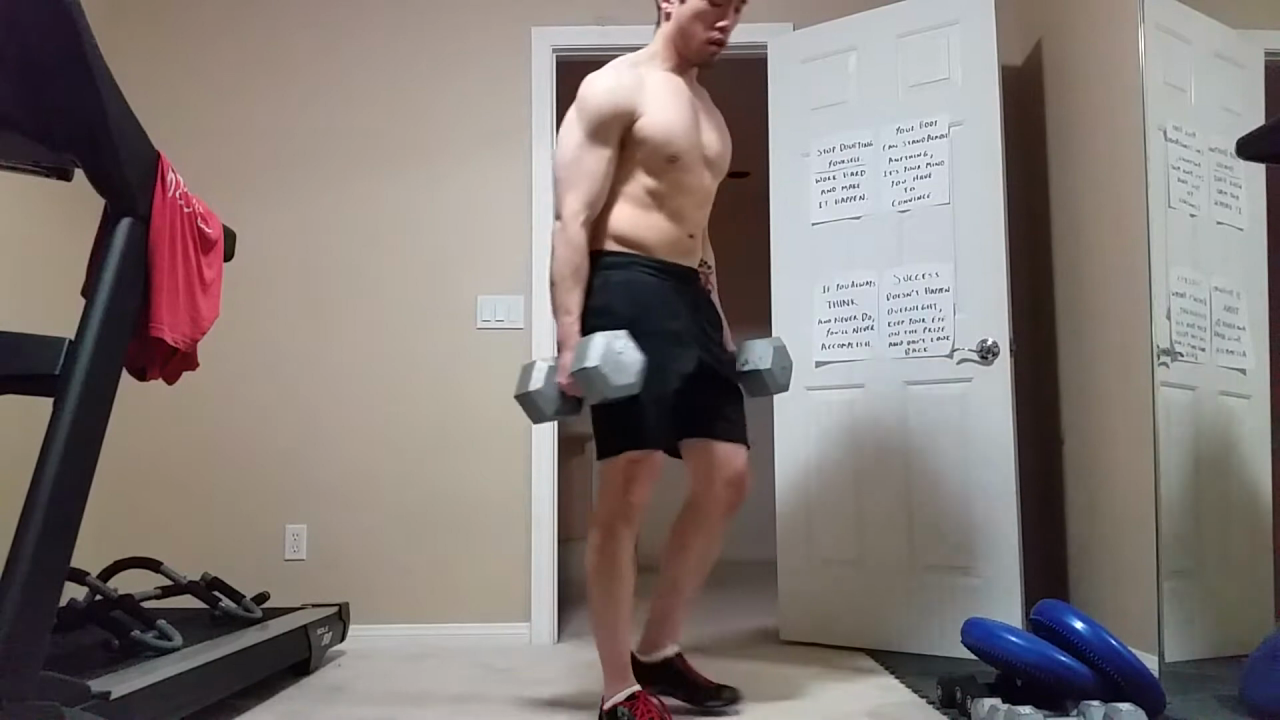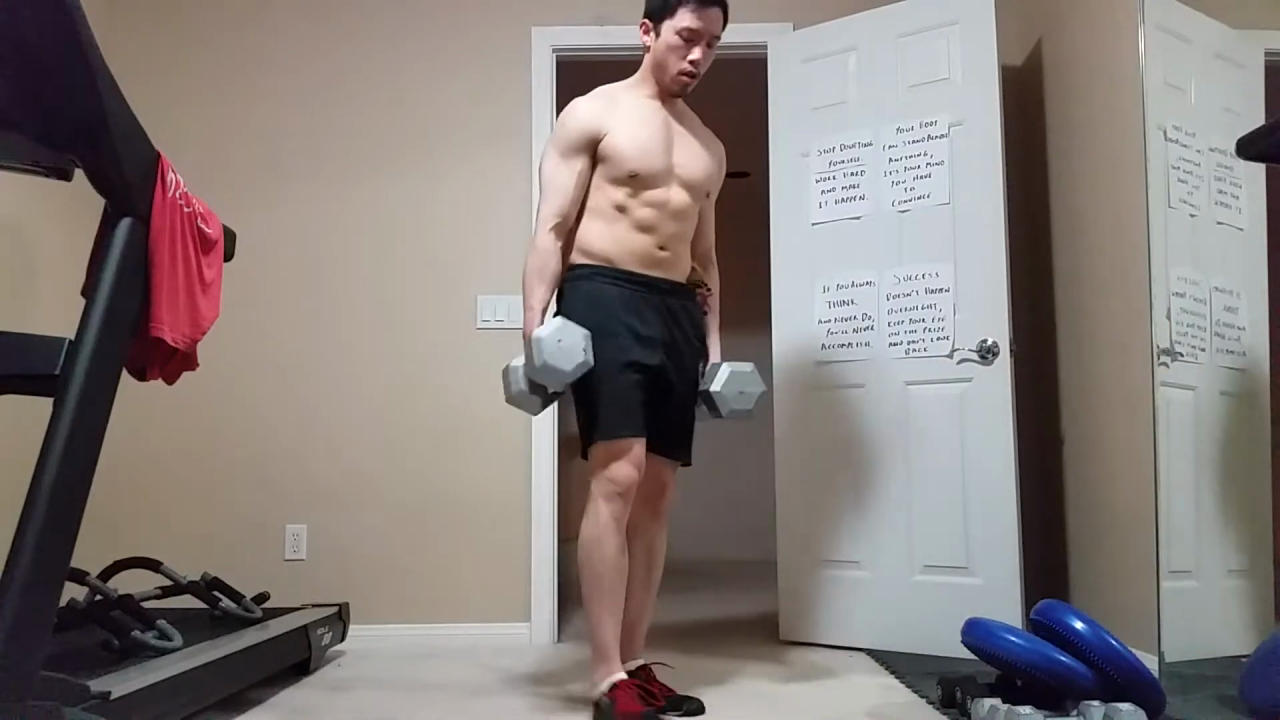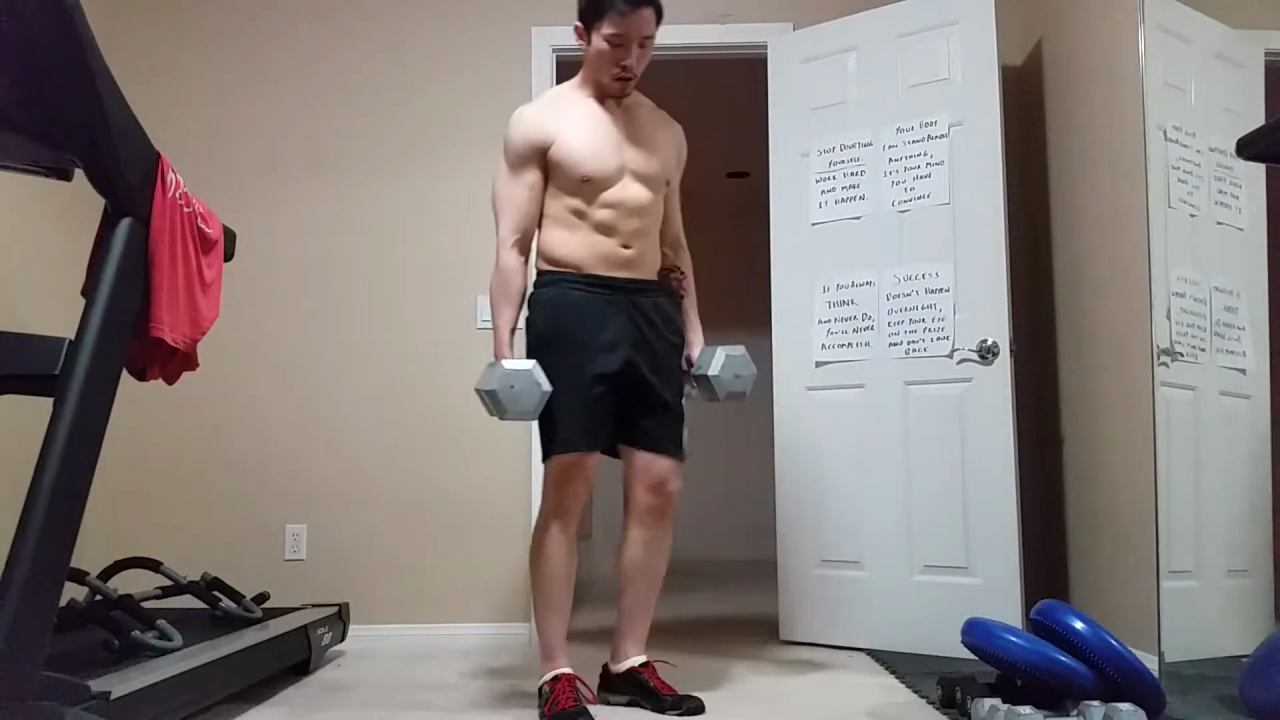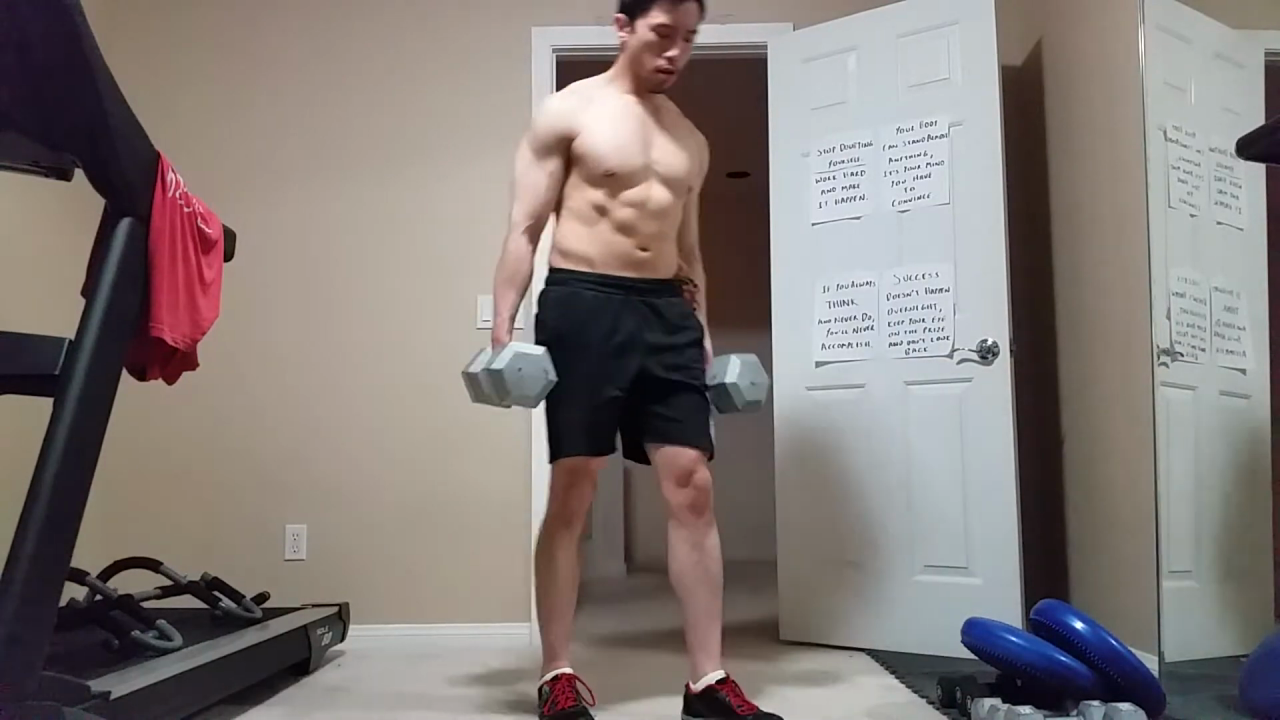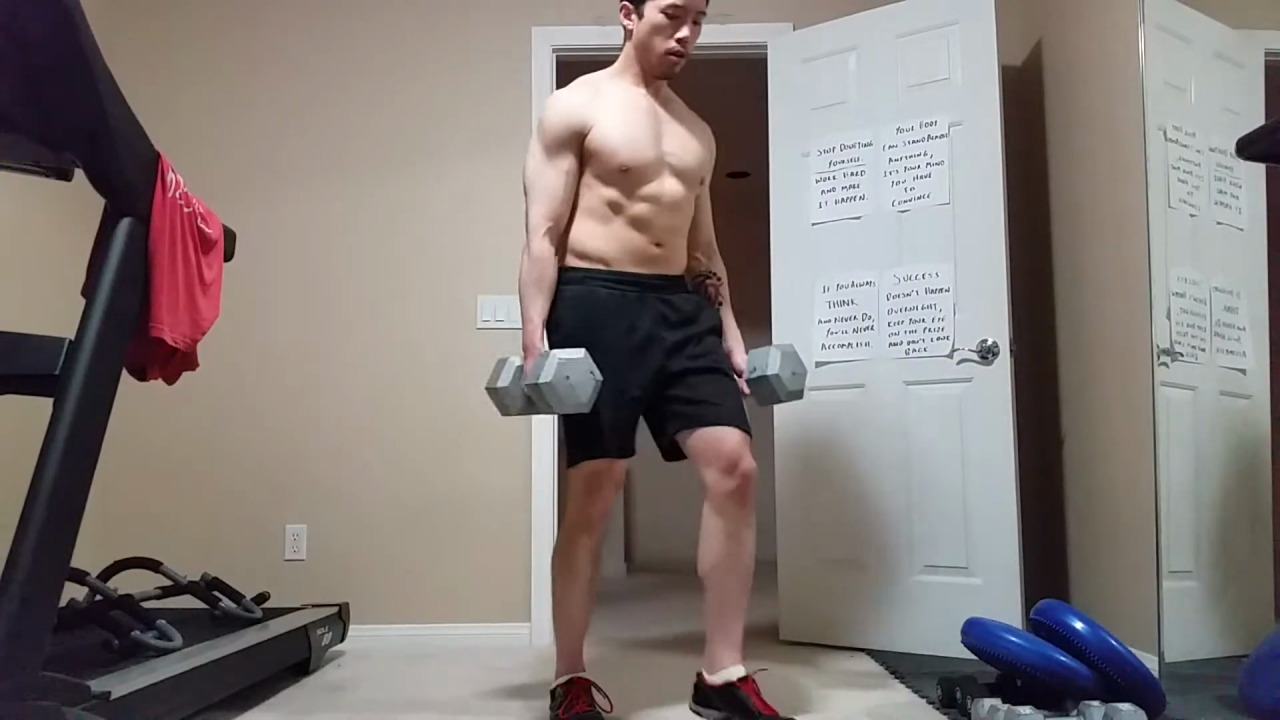
dt=0.5s
person 1, frame 1
left shoulder: (709, 112)
right shoulder: (615, 89)
right elbow: (572, 221)
left wrist: (718, 318)
right wrist: (569, 337)
left hip: (689, 296)
right hip: (628, 290)
left knee: (728, 476)
right knee: (626, 493)
left ankle: (659, 648)
person 1, frame 2
left shoulder: (709, 148)
right shoulder: (592, 114)
right elbow: (550, 231)
left wrist: (712, 339)
right wrist: (534, 327)
left hip: (676, 312)
right hip: (604, 298)
left knee: (655, 493)
right knee: (616, 479)
person 1, frame 3
left shoulder: (667, 133)
right shoulder: (538, 122)
right elbow: (512, 245)
left wrist: (692, 328)
right wrist: (502, 347)
left hip: (650, 310)
right hip: (572, 307)
left knee: (657, 488)
right knee: (566, 492)
left ankle: (628, 661)
person 1, frame 4
left shoulder: (691, 141)
right shoulder: (567, 112)
right elbow: (523, 231)
left wrist: (704, 339)
right wrist: (503, 329)
left hip: (666, 314)
right hip: (583, 305)
left knee: (692, 488)
right knee: (572, 493)
person 1, frame 5
left shoulder: (697, 131)
right shoulder: (574, 108)
right elbow: (542, 234)
left wrist: (731, 334)
right wrist: (533, 335)
left hip: (682, 308)
right hip: (598, 304)
left knee: (734, 470)
right knee: (593, 494)
